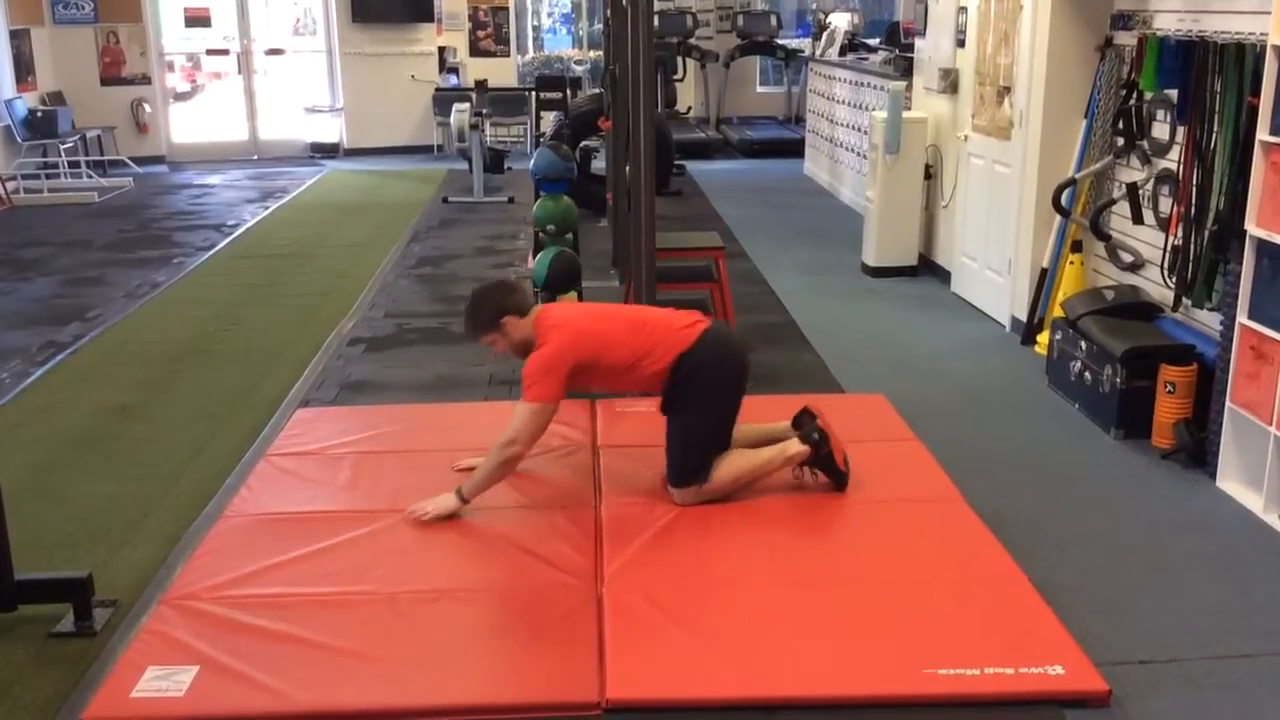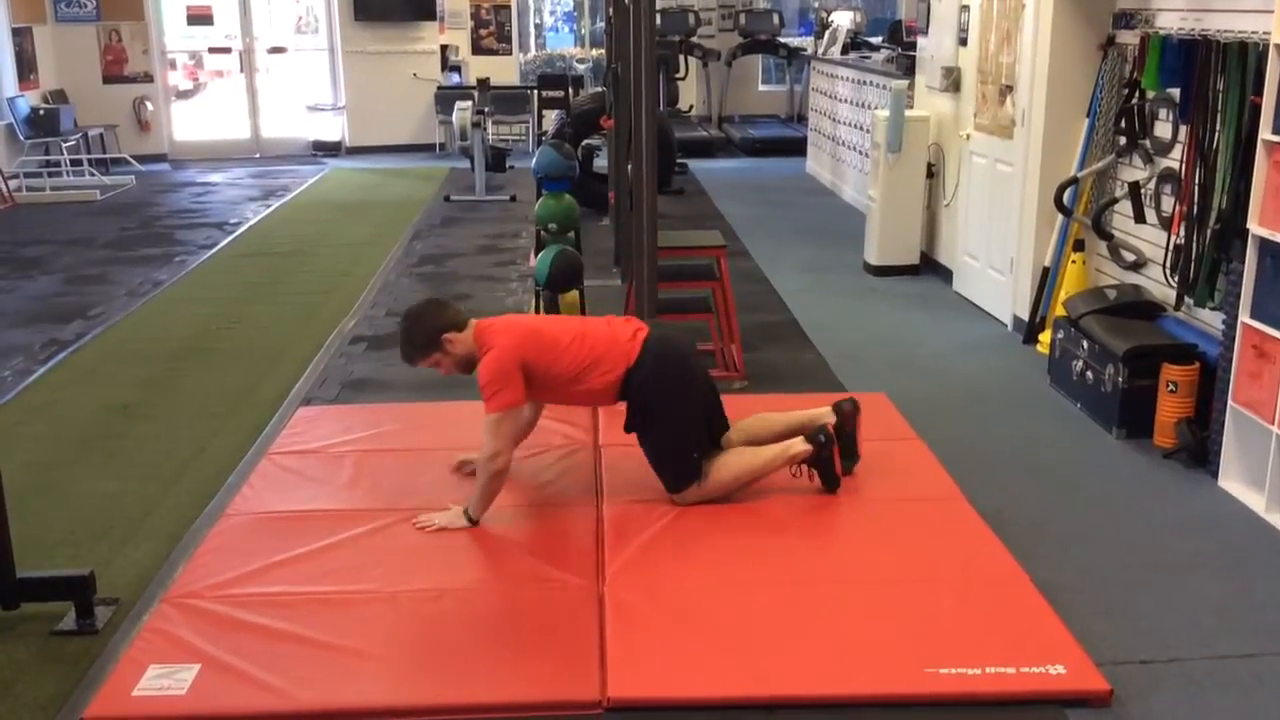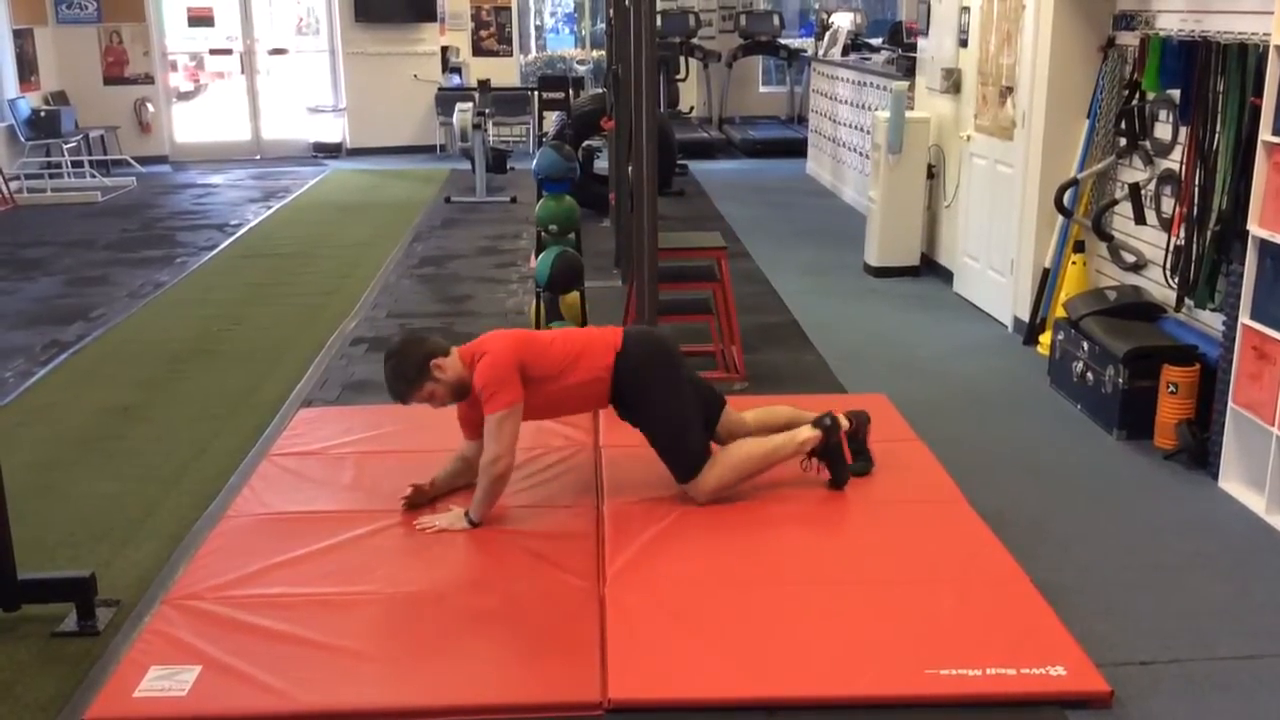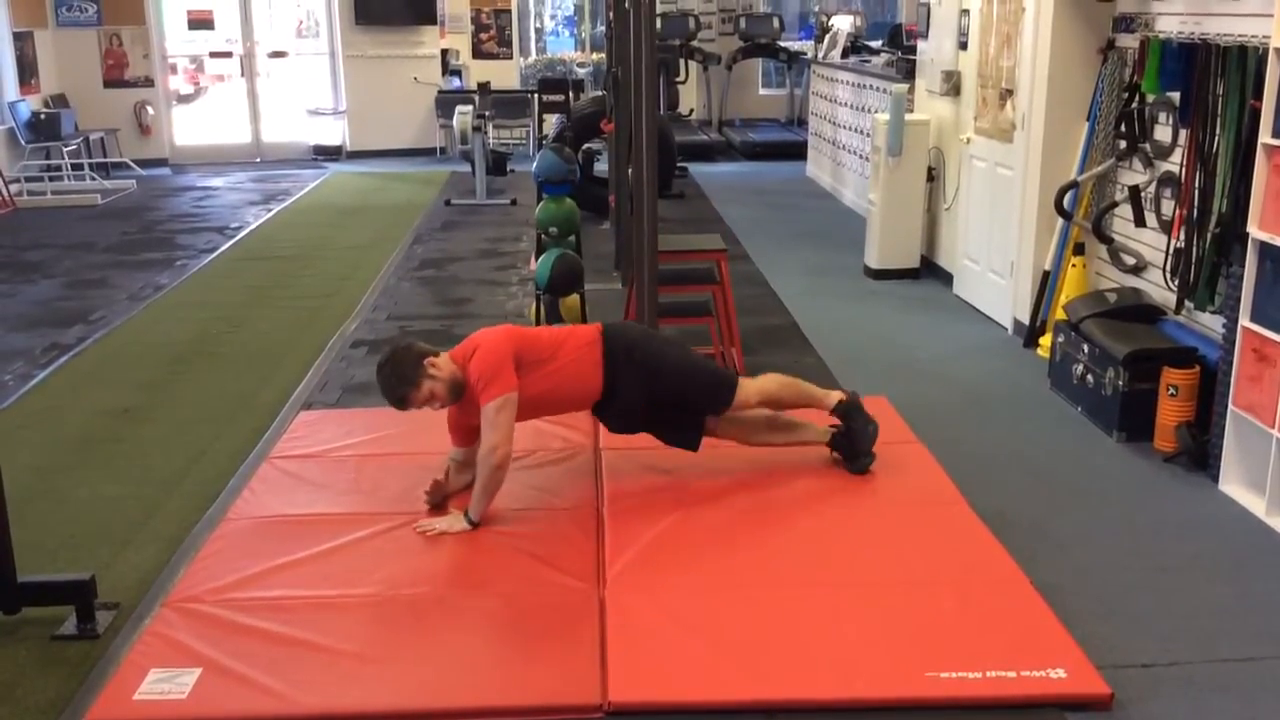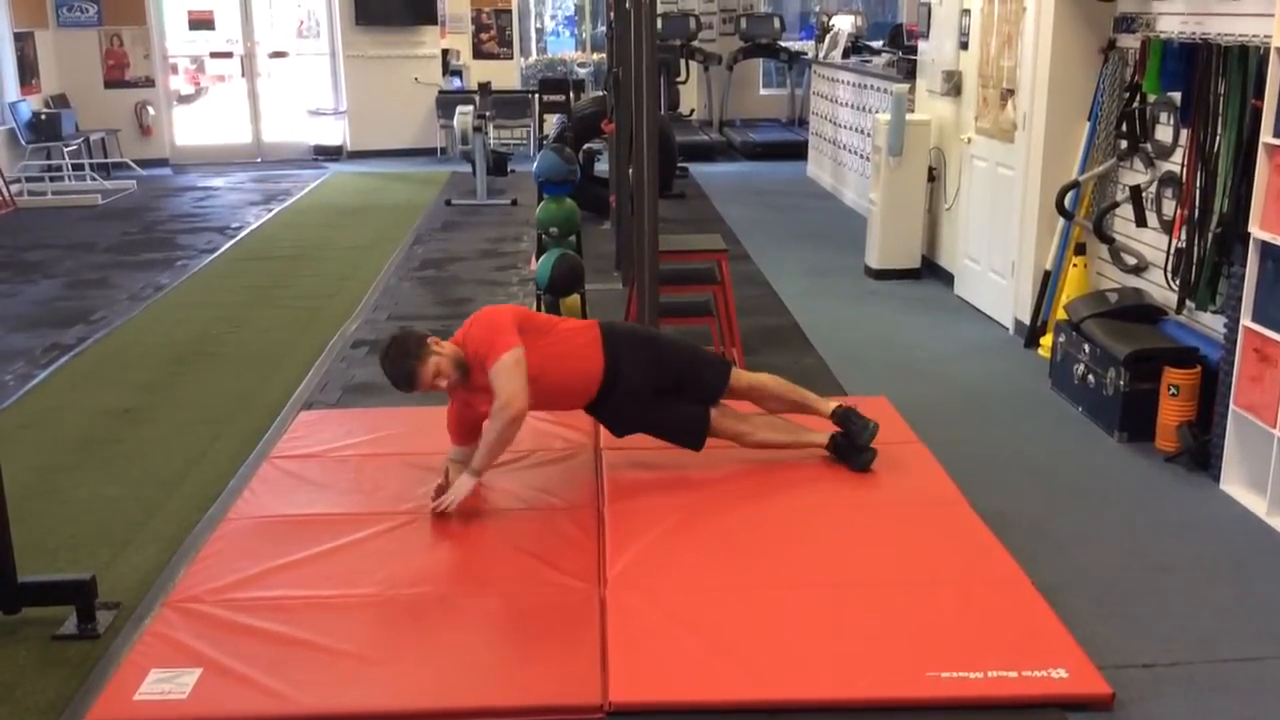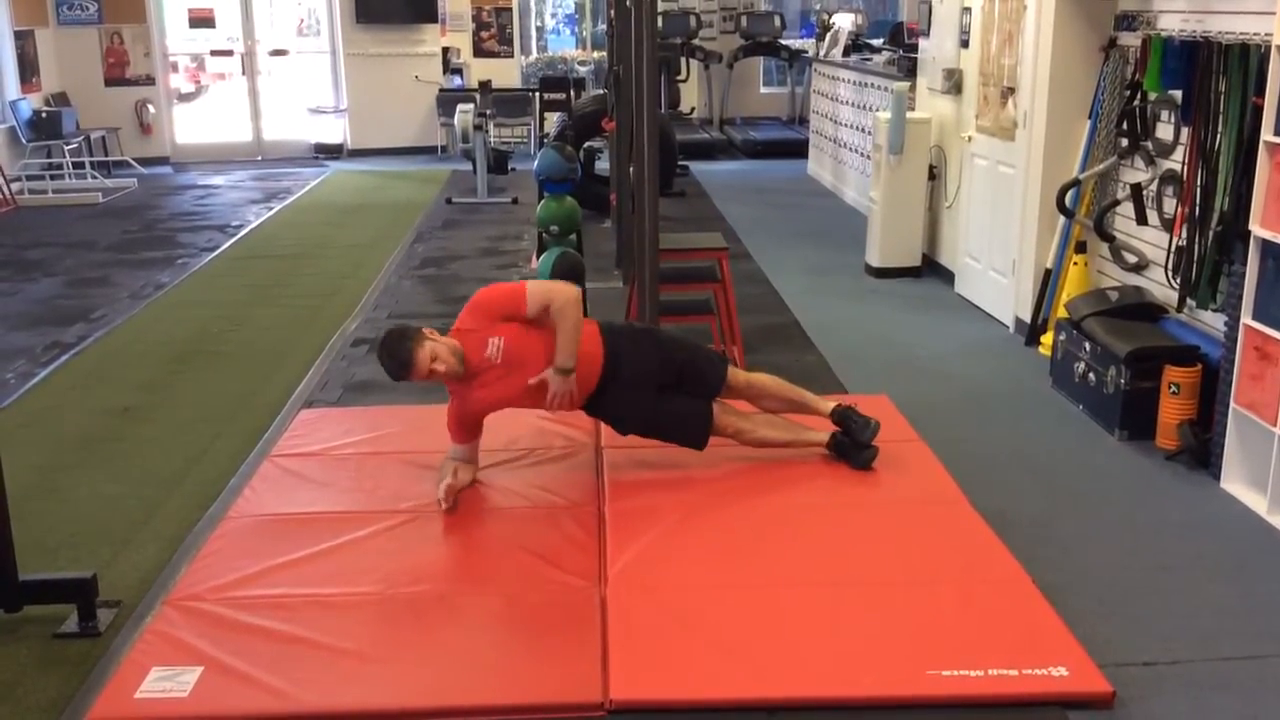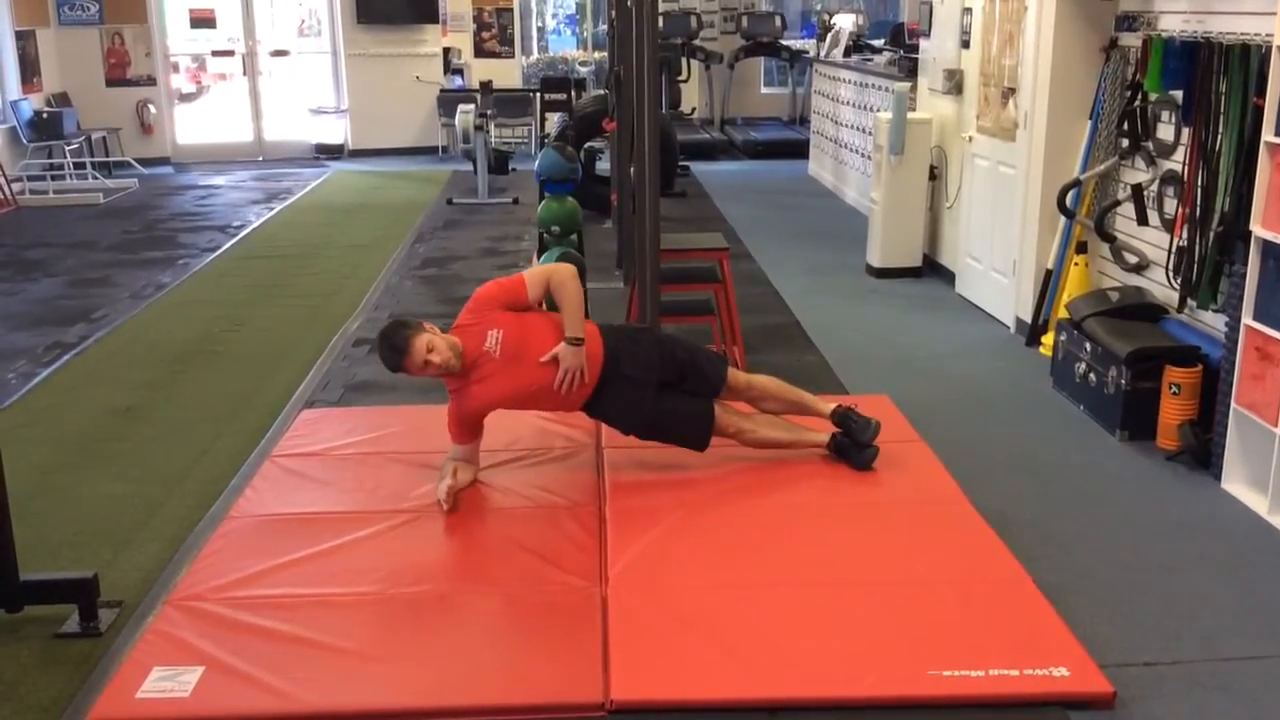
dt=0.4s
person 1, frame 1
left shoulder: (552, 348)
right shoulder: (553, 320)
left elbow: (515, 444)
right elbow: (529, 413)
left wrist: (459, 498)
right wrist: (492, 461)
left hip: (705, 367)
right hip: (704, 347)
left knee: (685, 489)
right knee: (700, 451)
left ankle: (800, 450)
right ankle: (795, 428)
person 1, frame 2
left shoulder: (495, 360)
right shoulder: (502, 333)
left elbow: (498, 459)
right elbow: (529, 409)
left wrist: (468, 515)
right wrist: (487, 459)
left hip: (653, 375)
right hip: (655, 352)
left knee: (689, 489)
right knee: (724, 442)
left ankle: (803, 447)
right ankle: (830, 417)
person 1, frame 3
left shoulder: (492, 365)
right shoulder: (472, 386)
left elbow: (498, 462)
right elbow: (471, 458)
left wrist: (471, 517)
right wrist: (432, 488)
left hip: (635, 362)
right hip: (628, 361)
left knee: (702, 482)
right knee: (733, 426)
left ankle: (816, 435)
right ankle: (843, 423)
person 1, frame 4
left shoulder: (486, 355)
right shoulder: (462, 405)
left elbow: (496, 453)
right elbow: (464, 461)
left wrist: (471, 517)
right wrist: (444, 487)
left hip: (621, 356)
right hip: (613, 402)
left knee: (742, 397)
right knee: (725, 427)
left ankle: (834, 400)
right ankle: (832, 435)
person 1, frame 5
left shoulder: (485, 327)
right shoulder: (462, 402)
left elbow: (514, 406)
right elbow: (460, 455)
left wrist: (472, 475)
right wrist: (451, 481)
left hip: (621, 352)
right hip: (611, 402)
left knee: (739, 384)
right knee: (728, 425)
left ankle: (832, 410)
right ankle: (830, 441)
person 1, frame 6
left shoulder: (482, 309)
right shoulder: (465, 401)
left elbow: (566, 296)
right elbow: (464, 457)
left wrist: (563, 369)
right wrist: (452, 479)
left hip: (618, 351)
right hip: (610, 397)
left knee: (739, 383)
right knee: (727, 422)
left ankle: (832, 409)
right ankle: (829, 440)
person 1, frame 7
left shoulder: (481, 308)
right shoulder: (464, 400)
left elbow: (562, 273)
right elbow: (464, 458)
left wrist: (575, 340)
right wrist: (452, 479)
left hip: (617, 351)
right hip: (611, 399)
left knee: (738, 384)
right knee: (730, 424)
left ankle: (832, 411)
right ankle: (831, 442)
